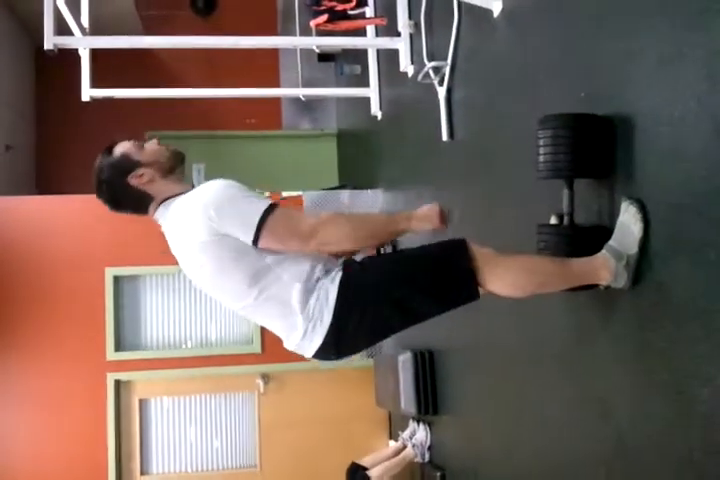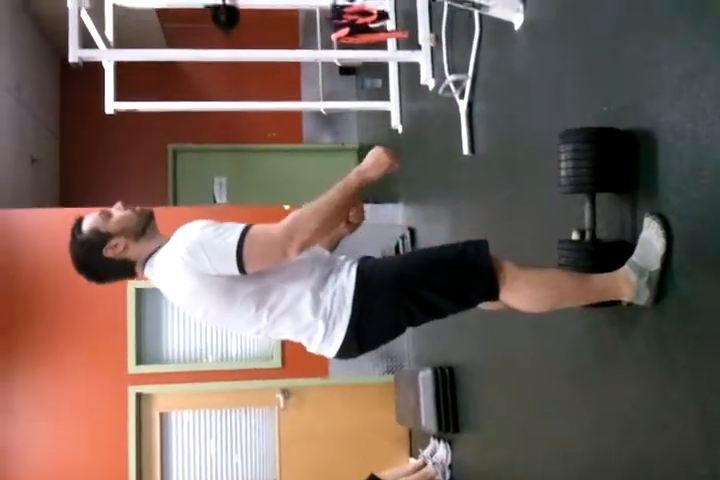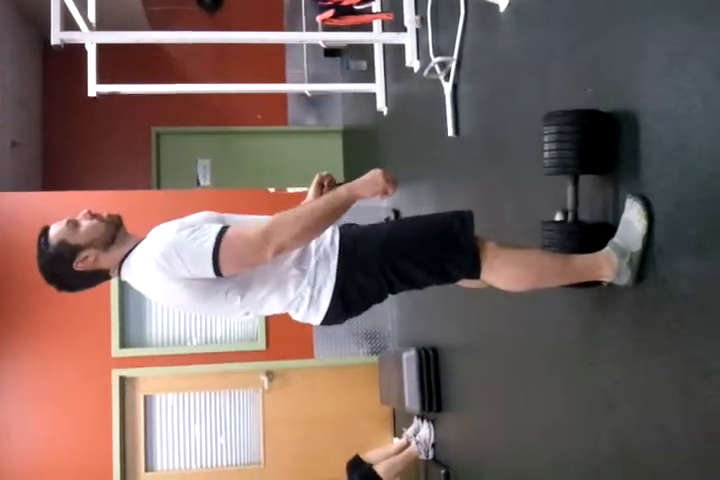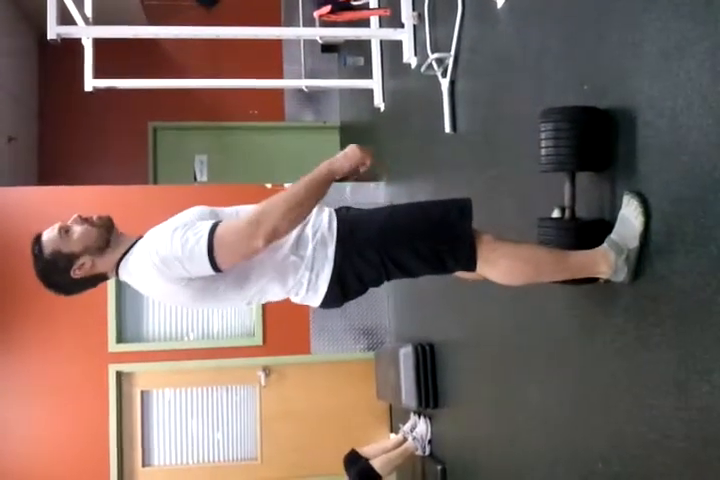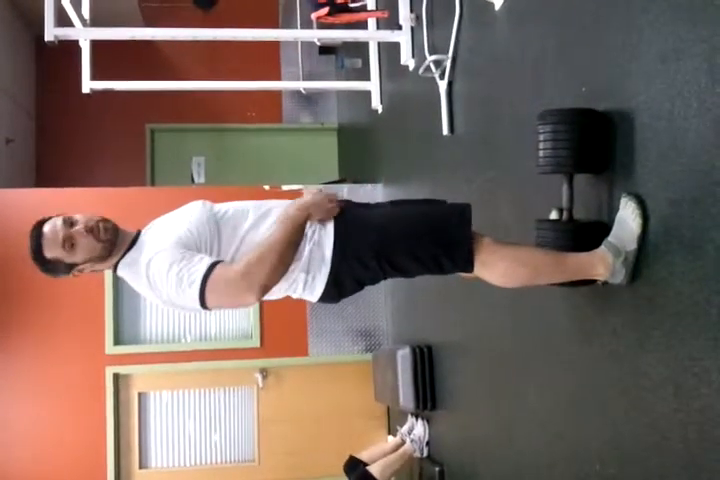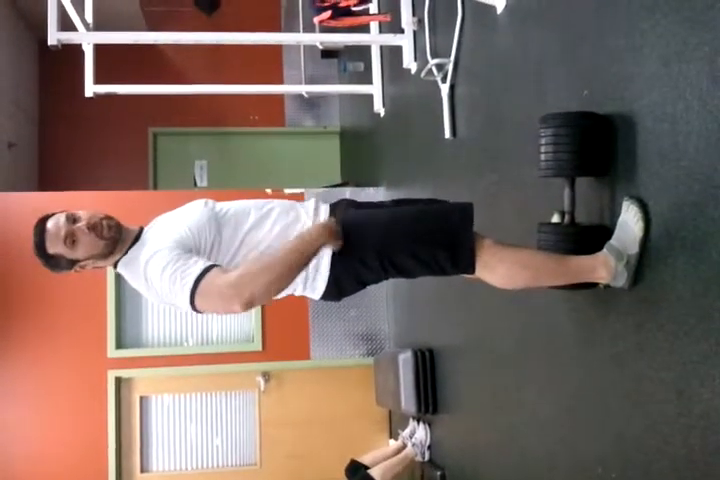
dt=0.5s
person 1, frame 1
left shoulder: (184, 222)
right shoulder: (210, 200)
right elbow: (312, 233)
left wrist: (387, 223)
right wrist: (408, 219)
left hip: (321, 320)
right hip: (334, 314)
left knee: (465, 268)
right knee: (477, 261)
left ankle: (566, 274)
right ankle: (603, 268)
person 1, frame 2
left shoulder: (178, 271)
right shoulder: (189, 246)
right elbow: (289, 240)
left wrist: (335, 228)
right wrist: (362, 174)
left hip: (342, 321)
right hip: (356, 303)
left knee: (480, 278)
right knee: (499, 274)
left ankle: (592, 287)
right ankle: (626, 282)
person 1, frame 3
left shoulder: (155, 264)
right shoulder: (164, 252)
right elbow: (271, 243)
left wrist: (313, 203)
right wrist: (354, 189)
left hip: (326, 287)
right hip: (337, 268)
left knee: (461, 257)
right knee: (479, 252)
left ankle: (561, 270)
right ankle: (606, 263)
person 1, frame 4
left shoulder: (154, 254)
right shoulder: (163, 258)
right elbow: (263, 234)
left wrist: (318, 183)
right wrist: (333, 166)
left hip: (327, 240)
right hip: (337, 256)
left knee: (461, 248)
right knee: (477, 247)
left ankle: (557, 263)
right ankle: (605, 259)
person 1, frame 5
left shoulder: (158, 233)
right shoulder: (159, 273)
right elbow: (251, 283)
left wrist: (303, 207)
right wrist: (299, 209)
left hip: (322, 227)
right hip: (333, 256)
left knee: (461, 245)
right knee: (475, 251)
left ankle: (552, 265)
right ankle: (602, 261)
person 1, frame 6
left shoulder: (163, 227)
right shoulder: (156, 270)
right elbow: (238, 295)
left wrist: (316, 225)
right wrist: (315, 237)
left hip: (329, 216)
right hip: (335, 257)
left knee: (461, 247)
right knee: (477, 252)
left ankle: (556, 266)
right ankle: (605, 264)
